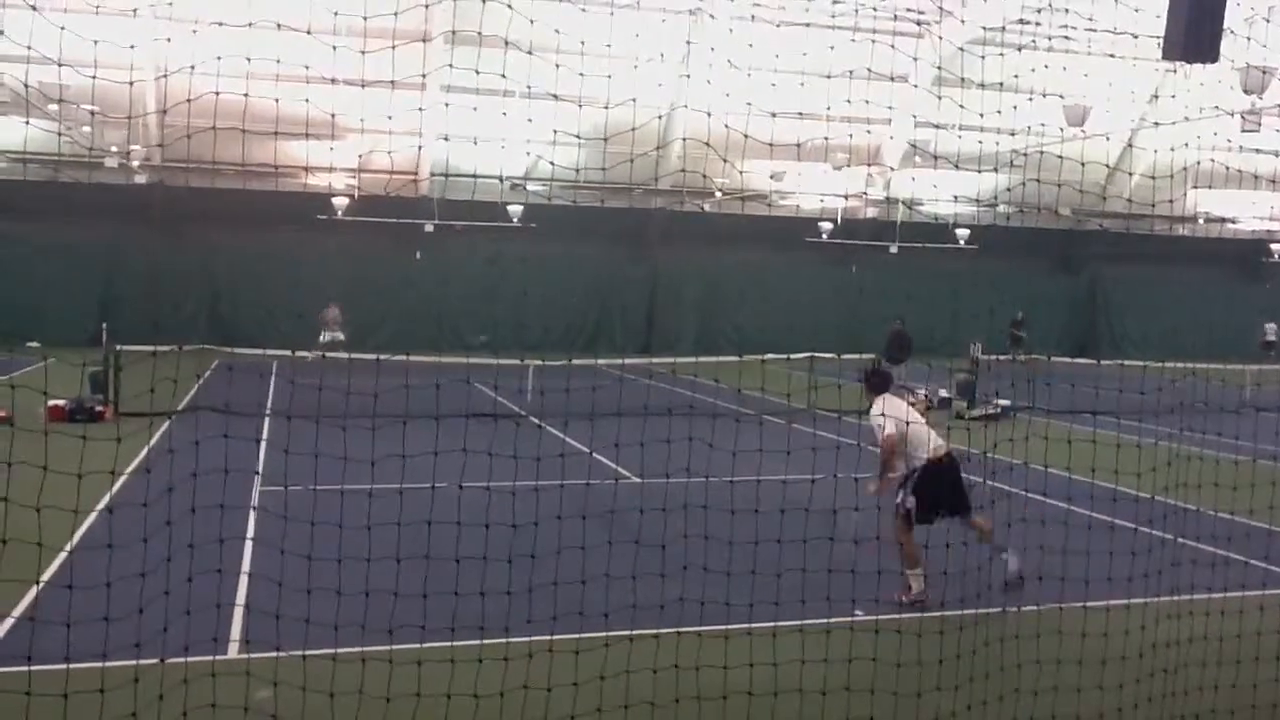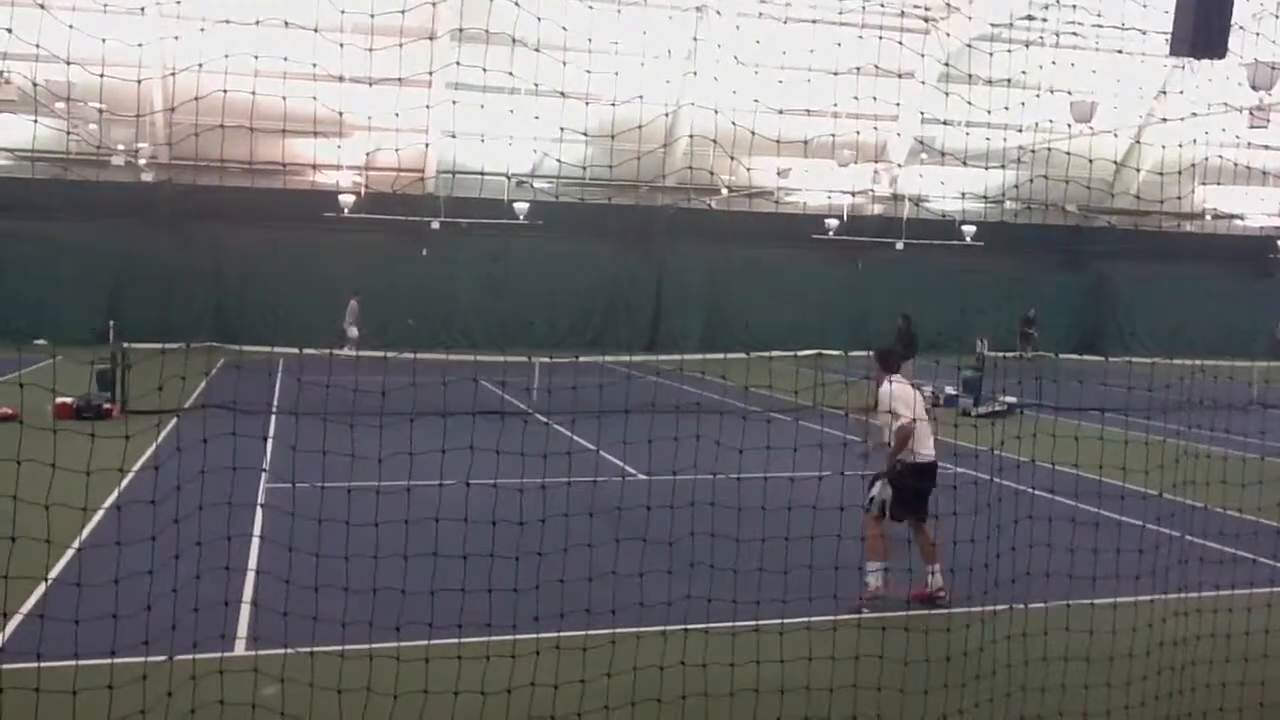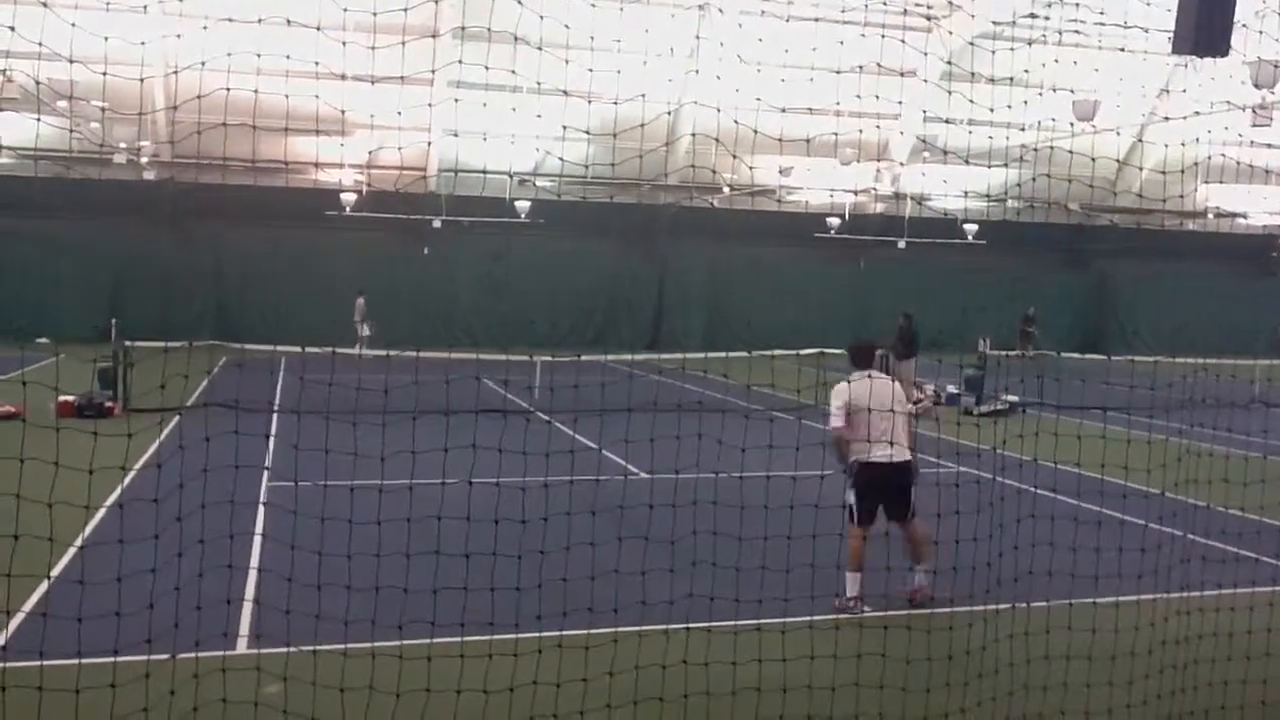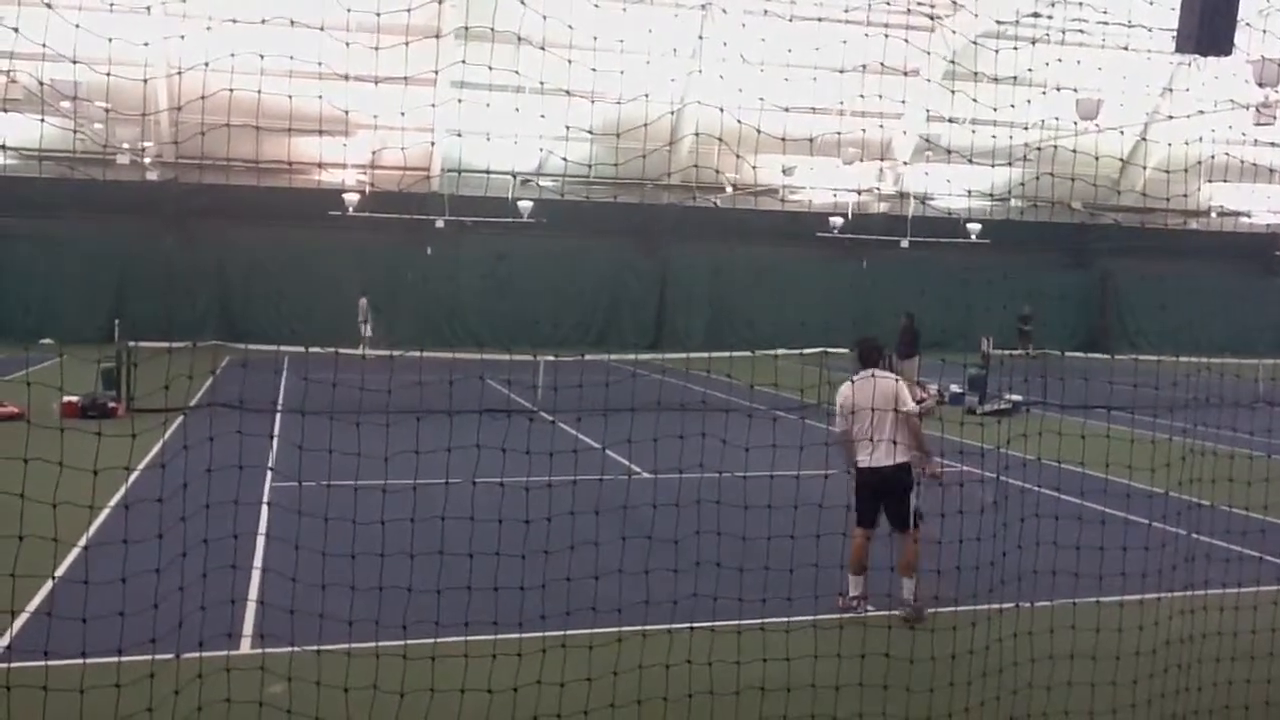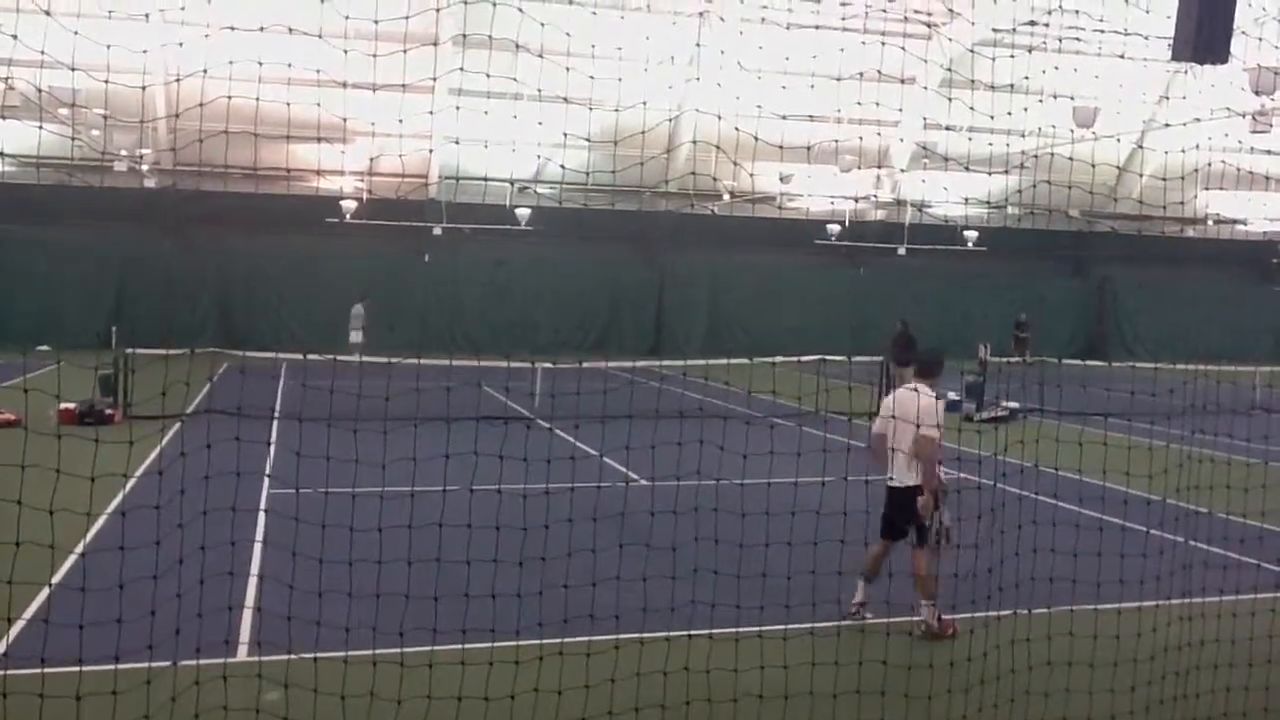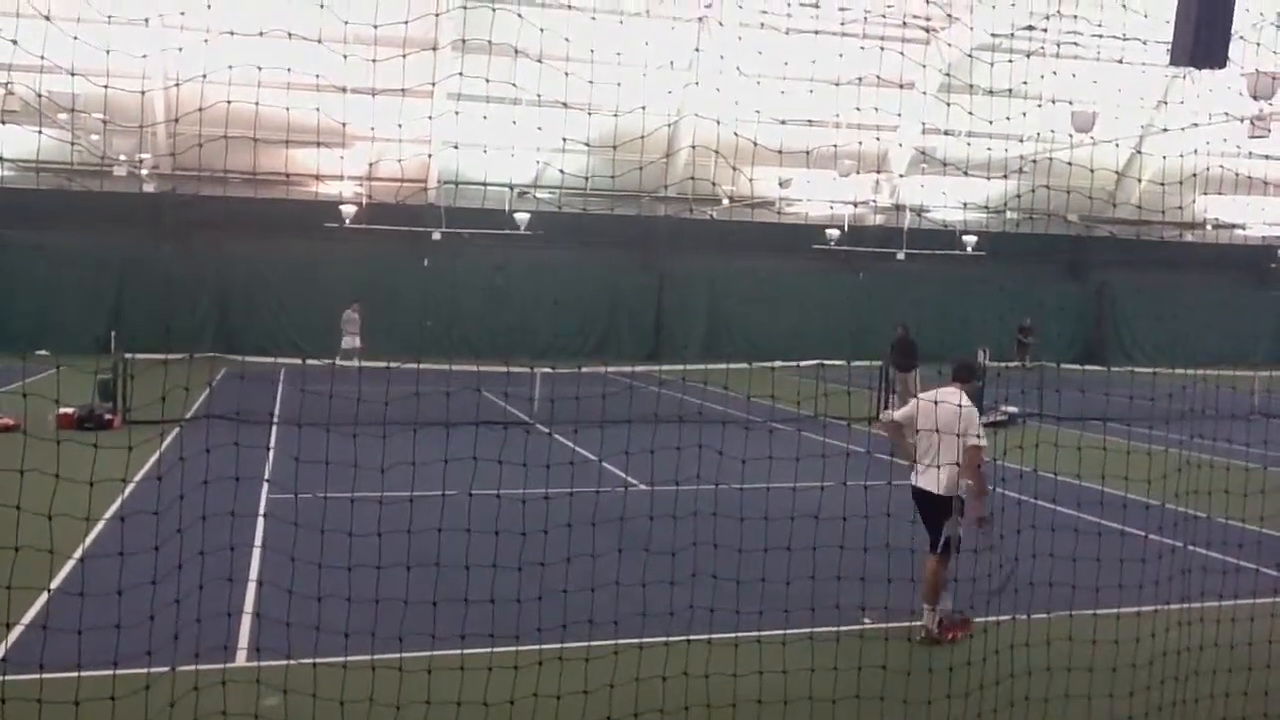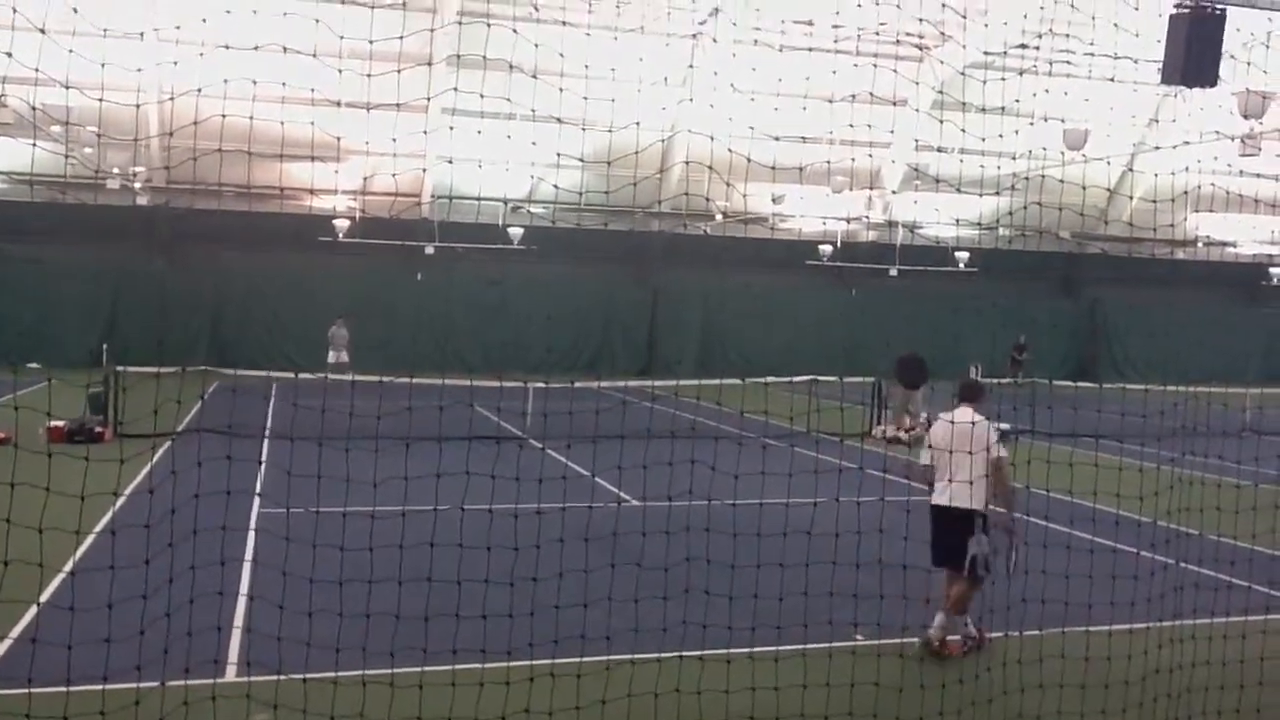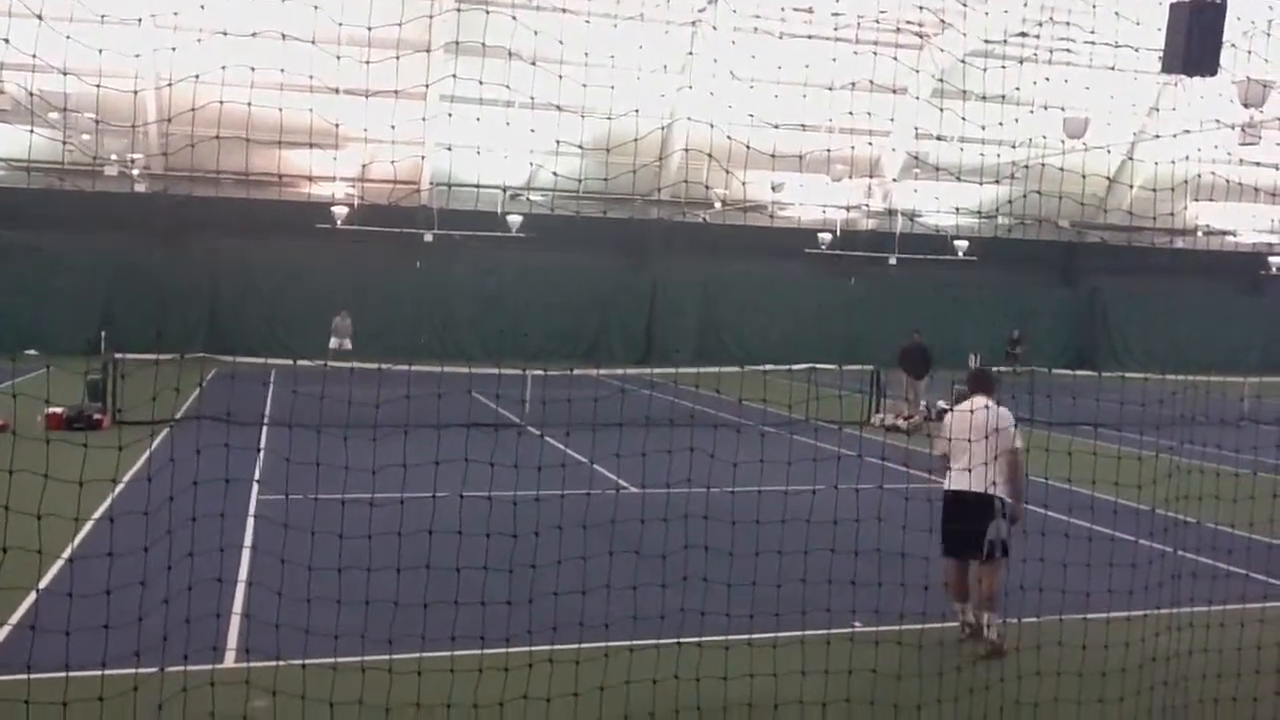
dt=0.4s
person 1, frame 1
left shoulder: (877, 411)
right shoulder: (897, 403)
left elbow: (891, 444)
left wrist: (882, 477)
right wrist: (894, 477)
left hip: (927, 471)
right hip: (945, 461)
left knee: (902, 528)
right knee: (969, 517)
left ankle: (916, 590)
right ankle: (1009, 560)
person 1, frame 2
left shoulder: (887, 390)
right shoulder: (908, 388)
left elbow: (905, 429)
left wrist: (890, 461)
left hip: (906, 465)
right hip: (928, 464)
left knee: (873, 519)
right knee: (918, 523)
left ankle: (874, 585)
right ankle: (936, 587)
person 1, frame 3
left shoulder: (842, 389)
right shoulder: (893, 384)
left elbow: (837, 434)
right elbow: (908, 420)
left wrist: (846, 464)
left hip: (865, 466)
right hip: (900, 464)
left knee: (859, 530)
right knee: (909, 524)
left ankle: (853, 597)
right ankle: (920, 585)
person 1, frame 4
left shoulder: (845, 390)
right shoulder: (896, 384)
left elbow: (843, 437)
right elbow: (912, 425)
right wrist: (928, 459)
left hip: (866, 469)
right hip: (898, 467)
left knee: (862, 531)
right knee: (909, 535)
left ankle: (854, 596)
right ankle: (909, 601)
person 1, frame 5
left shoulder: (895, 396)
right shoulder: (932, 402)
left elbow: (878, 441)
right elbow: (925, 448)
right wrist: (927, 492)
left hip: (895, 483)
right hip: (919, 485)
left knee: (884, 544)
right knee: (926, 550)
left ankle: (858, 602)
right ankle: (930, 619)
person 1, frame 6
left shoulder: (924, 399)
right shoulder: (968, 410)
left elbow: (889, 422)
right elbow: (974, 460)
left wrist: (910, 445)
right wrist: (980, 500)
left hip: (920, 485)
right hip: (947, 491)
left knee: (939, 551)
right knee: (938, 555)
left ankle: (938, 616)
right ankle: (929, 626)
person 1, frame 7
left shoulder: (937, 425)
right shoulder: (985, 426)
left elbow: (926, 471)
right elbow: (1000, 475)
right wrist: (1008, 512)
left hip: (940, 506)
right hip: (970, 509)
left knee: (955, 571)
right knee: (972, 577)
left ankle: (968, 632)
right ankle: (935, 634)
person 1, frame 8
left shoulder: (952, 416)
right shoulder: (1004, 416)
right elbow: (1016, 464)
right wrist: (1018, 502)
left hip: (954, 493)
right hip: (988, 496)
left knee: (957, 560)
right knee: (989, 565)
left ankle: (967, 621)
right ankle: (991, 634)
